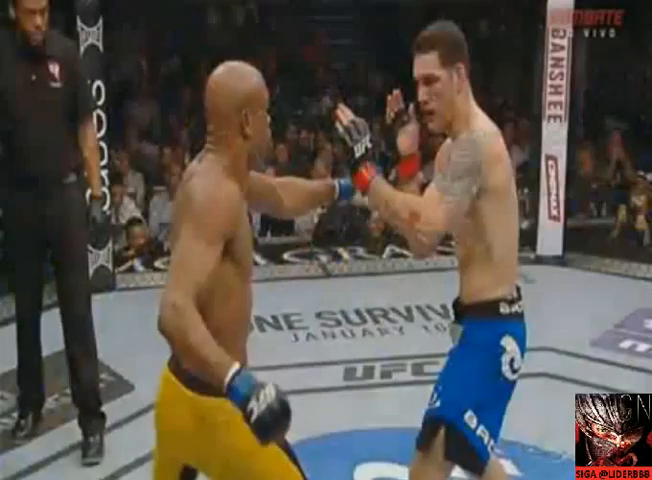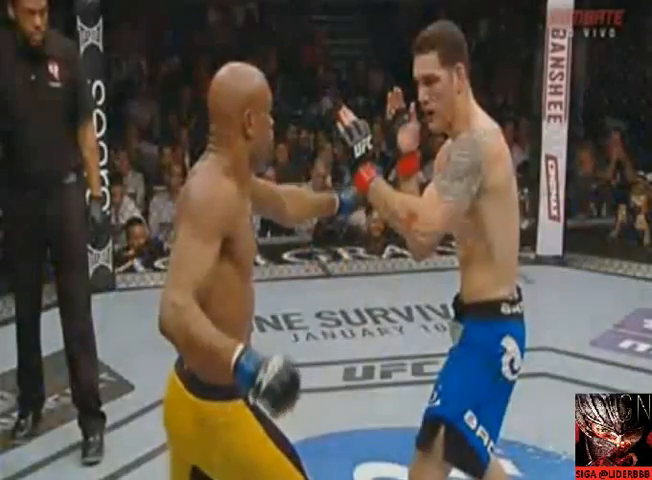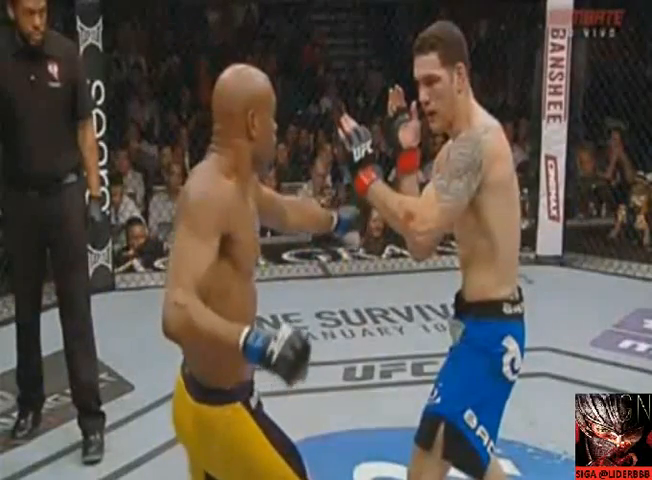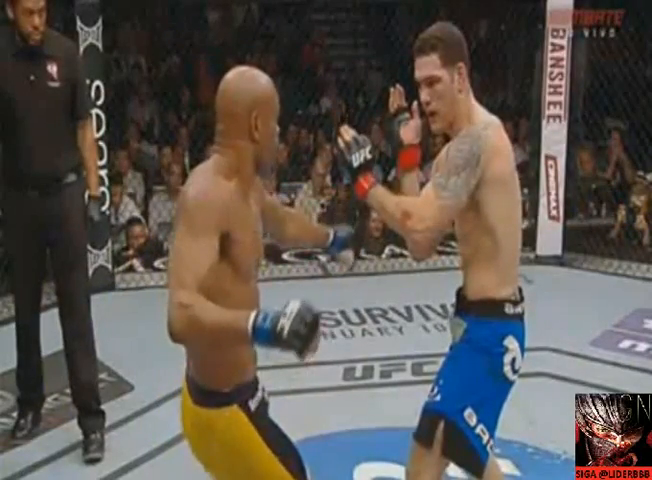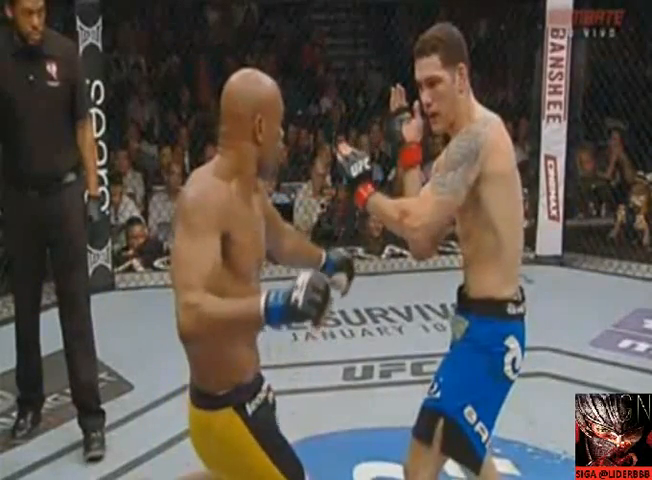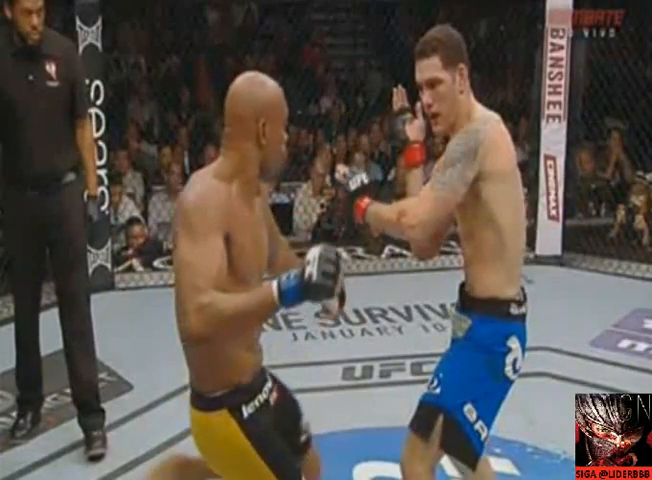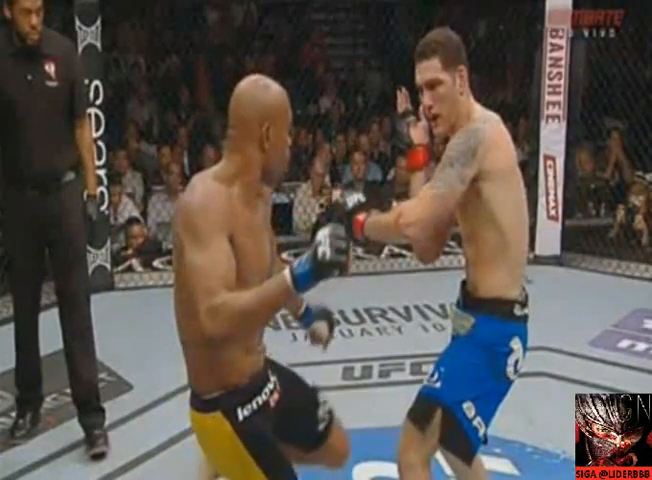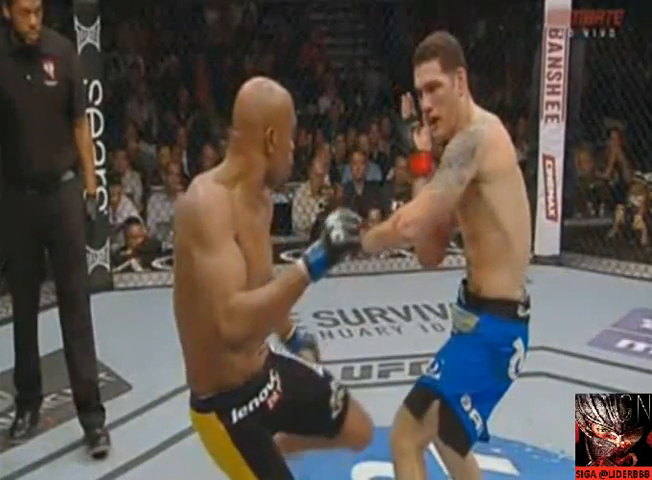
dt=0.4s
person 1, frame 1
left shoulder: (66, 53)
left elbow: (85, 128)
left wrist: (96, 192)
left hip: (65, 191)
left knee: (77, 308)
left ankle: (91, 417)
person 1, frame 2
left shoulder: (66, 53)
left elbow: (85, 128)
left wrist: (95, 192)
left hip: (65, 192)
left knee: (76, 308)
left ankle: (91, 416)
person 1, frame 3
left shoulder: (66, 53)
left elbow: (84, 127)
left wrist: (94, 192)
left hip: (65, 192)
left knee: (76, 307)
left ankle: (91, 417)
person 1, frame 4
left shoulder: (65, 52)
left elbow: (84, 127)
left wrist: (94, 192)
left hip: (64, 192)
left knee: (76, 307)
left ankle: (90, 415)
person 1, frame 5
left shoulder: (65, 52)
left elbow: (82, 126)
left wrist: (93, 191)
left hip: (64, 192)
left knee: (76, 305)
left ankle: (91, 415)
person 1, frame 6
left shoulder: (64, 52)
left elbow: (82, 125)
left wrist: (93, 190)
left hip: (64, 191)
left knee: (76, 304)
left ankle: (91, 413)
person 1, frame 7
left shoulder: (63, 52)
left elbow: (81, 124)
left wrist: (92, 189)
left hip: (64, 191)
left knee: (75, 303)
left ankle: (91, 414)
person 1, frame 8
left shoulder: (62, 51)
left elbow: (80, 124)
left wrist: (91, 188)
left hip: (63, 190)
left knee: (75, 302)
left ankle: (91, 411)
person 2, frame 1
left shoulder: (476, 142)
right shoulder: (453, 147)
left elbow: (425, 228)
right elbow: (423, 243)
left wrist: (364, 168)
right wrist: (407, 159)
left hip: (490, 328)
right hip: (486, 323)
person 2, frame 2
left shoulder: (477, 141)
right shoulder: (453, 148)
left elbow: (423, 228)
right elbow: (421, 245)
left wrist: (364, 169)
right wrist: (407, 158)
left hip: (490, 327)
right hip: (485, 322)
person 2, frame 3
left shoulder: (478, 140)
right shoulder: (454, 149)
left elbow: (421, 227)
right elbow: (421, 246)
left wrist: (364, 172)
right wrist: (407, 156)
left hip: (489, 328)
right hip: (484, 322)
person 2, frame 4
left shoulder: (479, 137)
right shoulder: (456, 149)
left elbow: (420, 225)
right elbow: (421, 246)
left wrist: (364, 178)
right wrist: (408, 154)
left hip: (490, 326)
right hip: (484, 320)
person 2, frame 5
left shoulder: (478, 135)
right shoulder: (459, 149)
left elbow: (416, 222)
right elbow: (423, 245)
left wrist: (363, 188)
right wrist: (410, 153)
left hip: (489, 327)
right hip: (485, 320)
person 2, frame 6
left shoulder: (478, 134)
right shoulder: (463, 145)
left elbow: (414, 222)
right elbow: (425, 245)
left wrist: (363, 203)
right wrist: (414, 152)
left hip: (490, 326)
right hip: (486, 318)
person 2, frame 7
left shoulder: (477, 135)
right shoulder: (466, 145)
left elbow: (411, 223)
right elbow: (428, 249)
left wrist: (360, 220)
right wrist: (418, 156)
left hip: (491, 326)
right hip: (485, 317)
right knee: (453, 442)
person 2, frame 8
left shoulder: (476, 136)
right shoulder: (466, 148)
left elbow: (409, 225)
right elbow: (430, 253)
left wrist: (361, 241)
right wrist: (421, 163)
left hip: (493, 325)
right hip: (485, 316)
left knee: (407, 439)
right knee: (446, 437)
person 3, frame 1
left shoulder: (219, 173)
right shoulder: (213, 191)
left elbow: (282, 197)
right elbow: (175, 312)
left wrist: (341, 188)
right wrist: (238, 383)
right hip: (212, 403)
person 3, frame 2
left shoulder: (232, 178)
right shoulder: (211, 192)
left elbow: (284, 204)
right elbow: (175, 311)
left wrist: (340, 202)
right wrist: (245, 364)
right hip: (215, 406)
person 3, frame 3
left shoulder: (241, 182)
right shoulder: (208, 192)
left elbow: (285, 213)
right elbow: (177, 313)
left wrist: (336, 220)
right wrist: (254, 343)
right hip: (219, 406)
person 3, frame 4
left shoulder: (245, 185)
right shoulder: (206, 194)
left elbow: (283, 224)
right elbow: (182, 315)
left wrist: (332, 238)
right wrist: (263, 326)
left hip: (234, 393)
right hip: (222, 405)
person 3, frame 5
left shoulder: (251, 188)
right shoulder: (205, 196)
left elbow: (280, 239)
right elbow: (190, 316)
left wrist: (326, 261)
right wrist: (275, 307)
left hip: (247, 386)
right hip: (225, 405)
person 3, frame 6
left shoulder: (255, 191)
right shoulder: (204, 199)
right elbow: (199, 317)
left wrist: (316, 279)
right wrist: (287, 290)
left hip: (257, 382)
right hip: (224, 404)
person 3, frame 7
left shoulder: (259, 194)
right shoulder: (204, 202)
right elbow: (214, 320)
left wrist: (304, 311)
right wrist: (302, 274)
left hip: (263, 375)
right hip: (225, 403)
person 3, frame 8
left shoulder: (260, 197)
right shoulder: (206, 204)
right elbow: (234, 322)
left wrist: (290, 337)
right wrist: (315, 261)
left hip: (267, 368)
right hip: (226, 402)
left knee: (357, 431)
left ankle: (280, 445)
